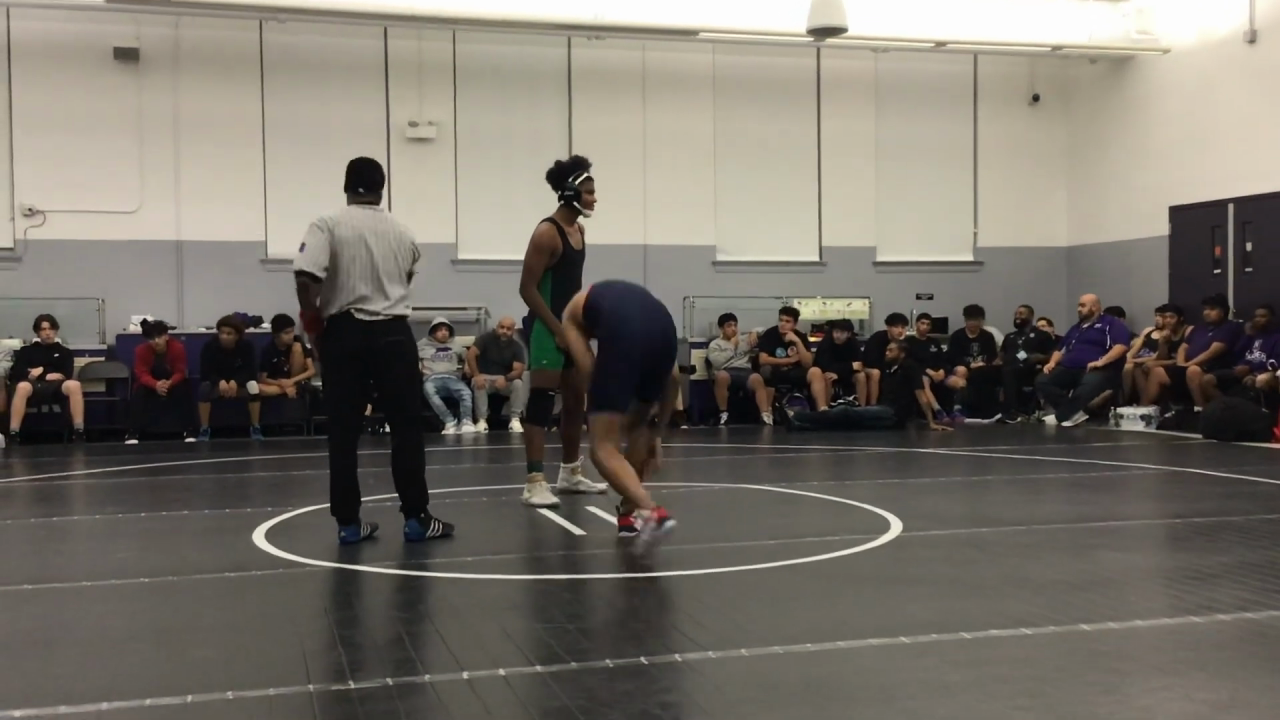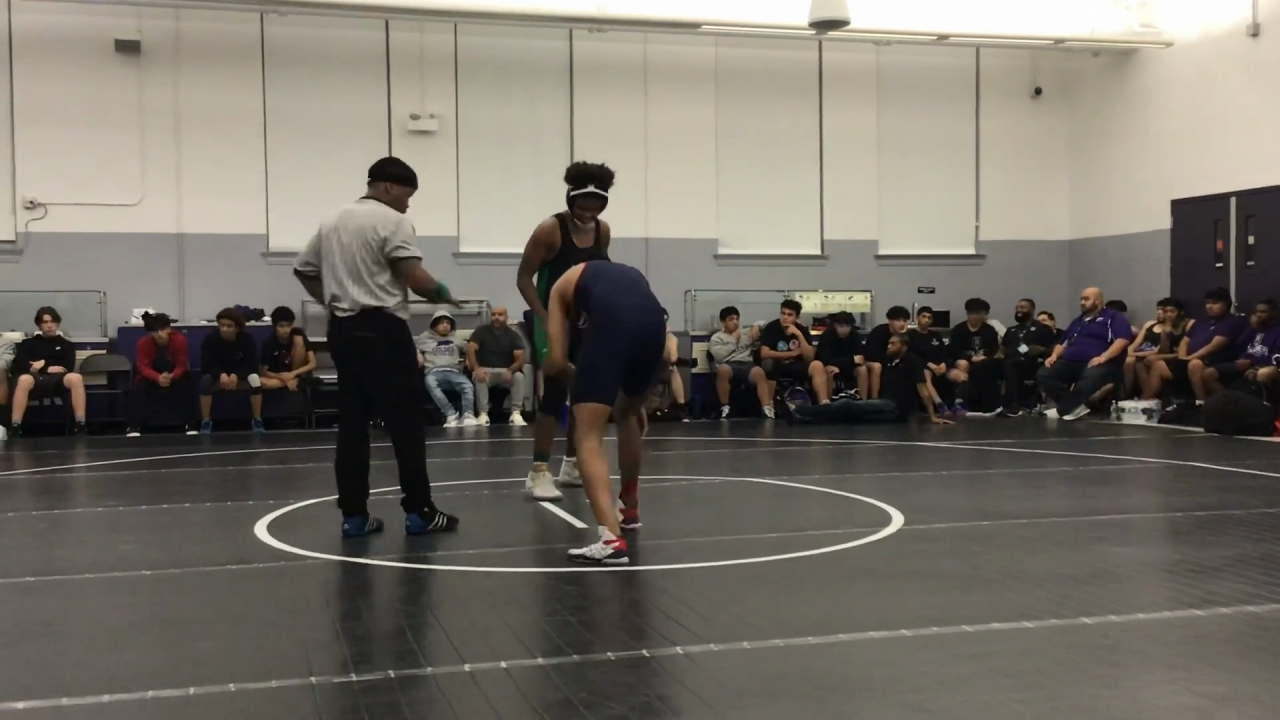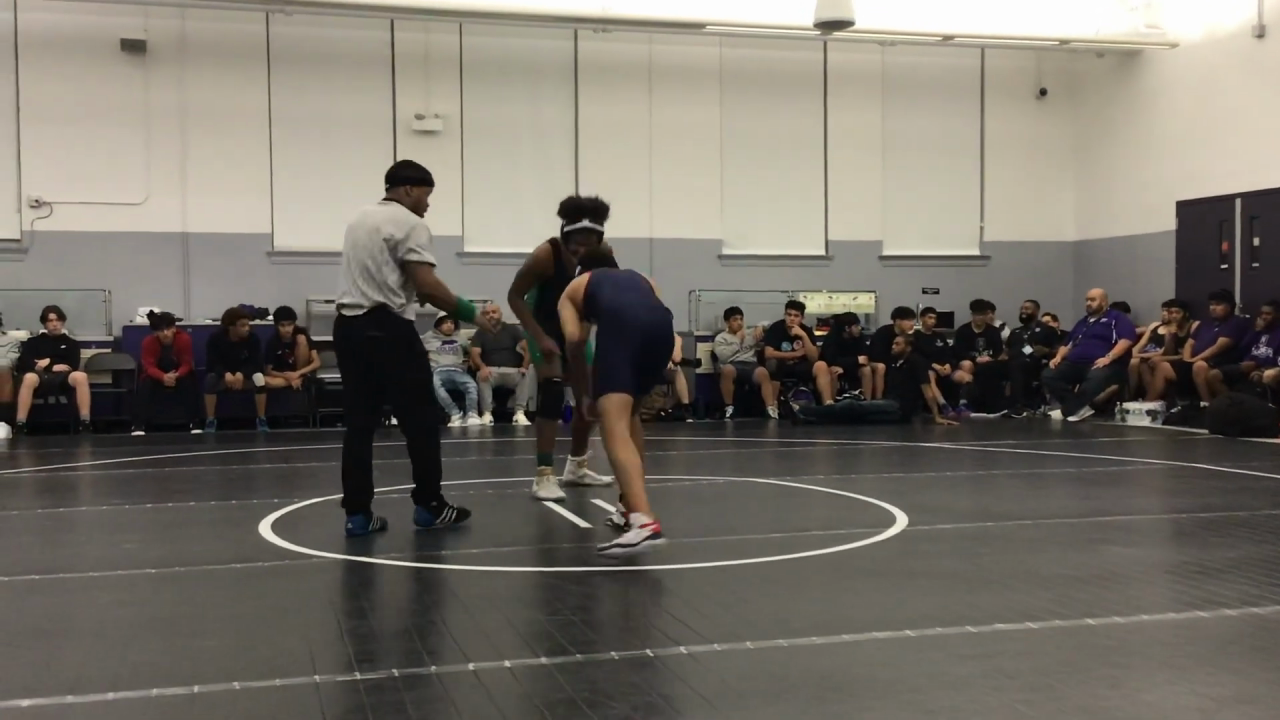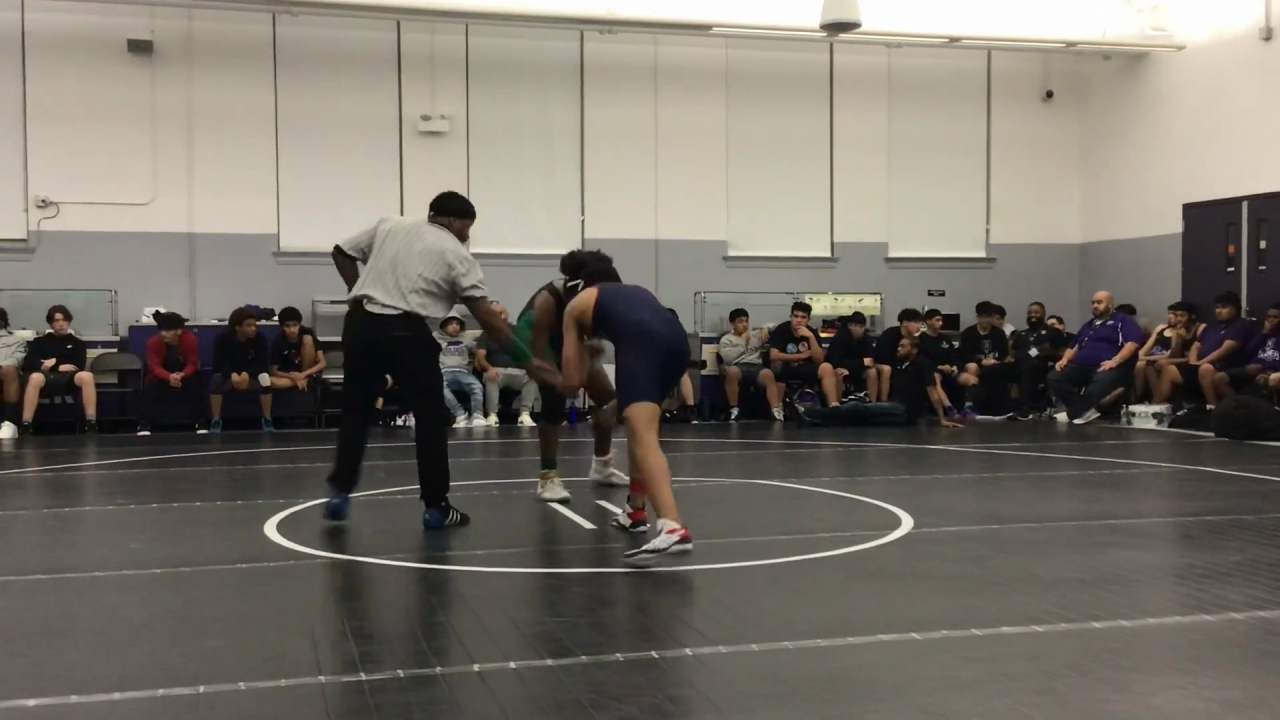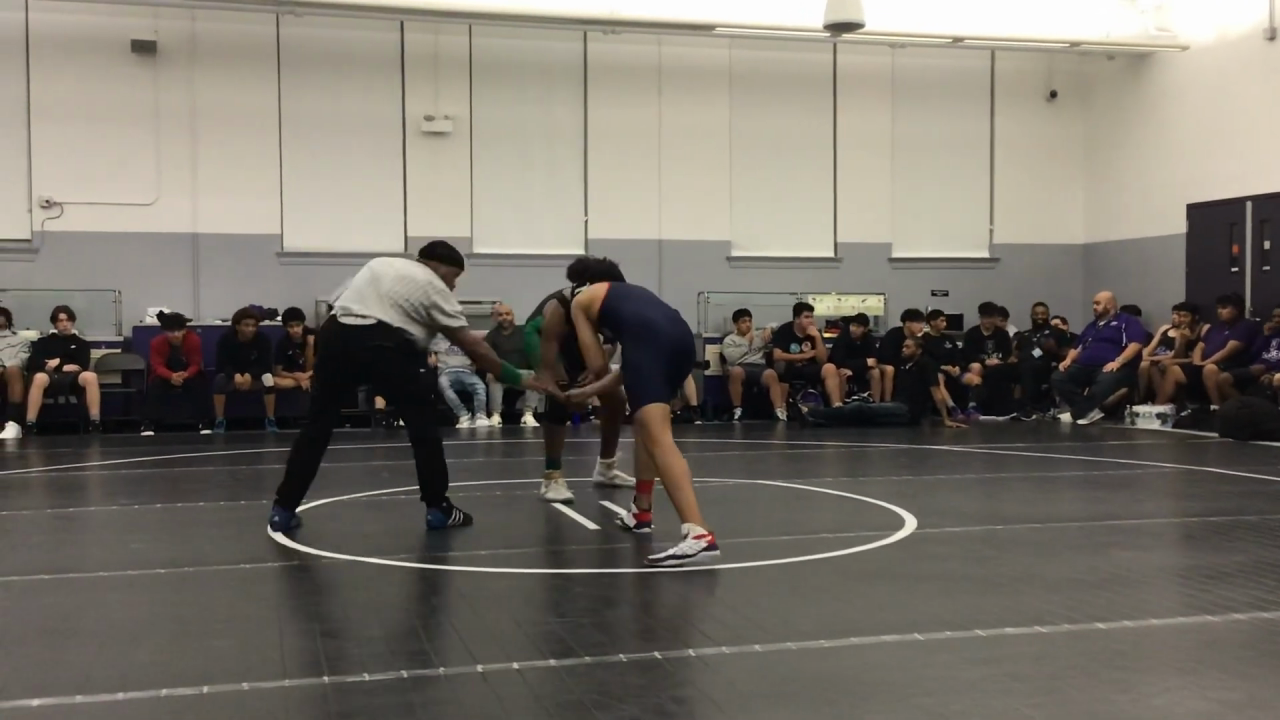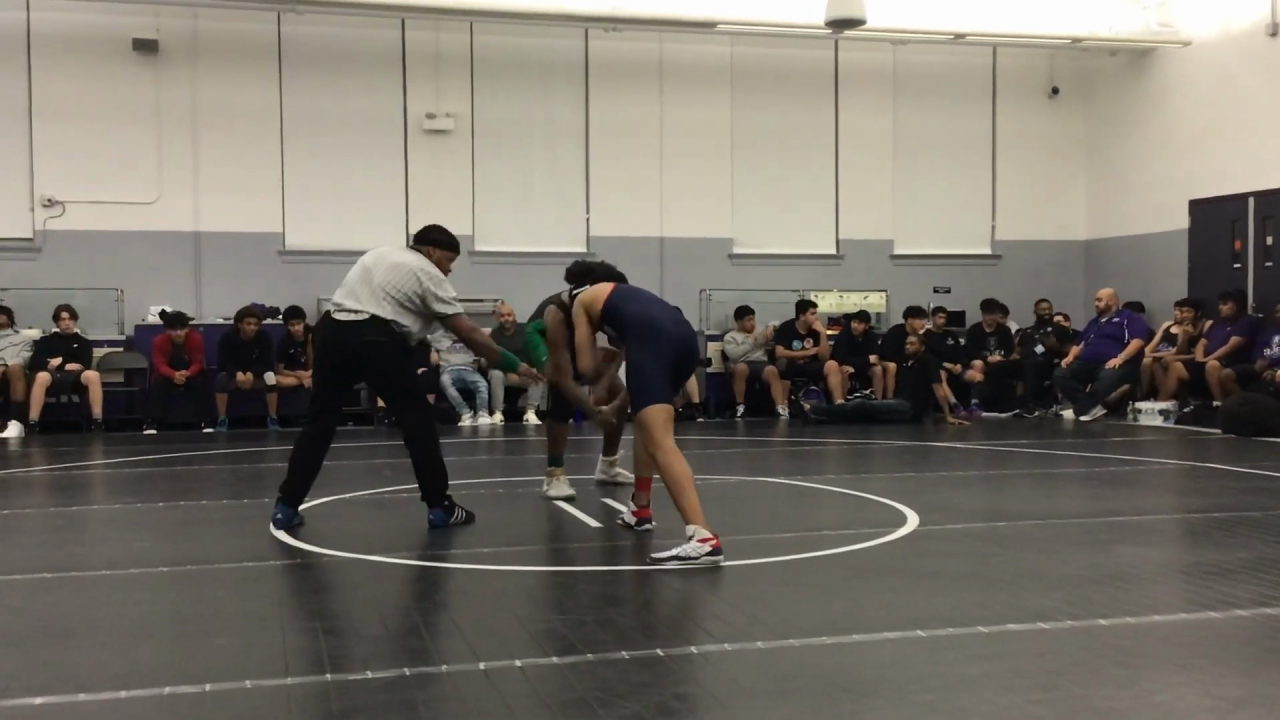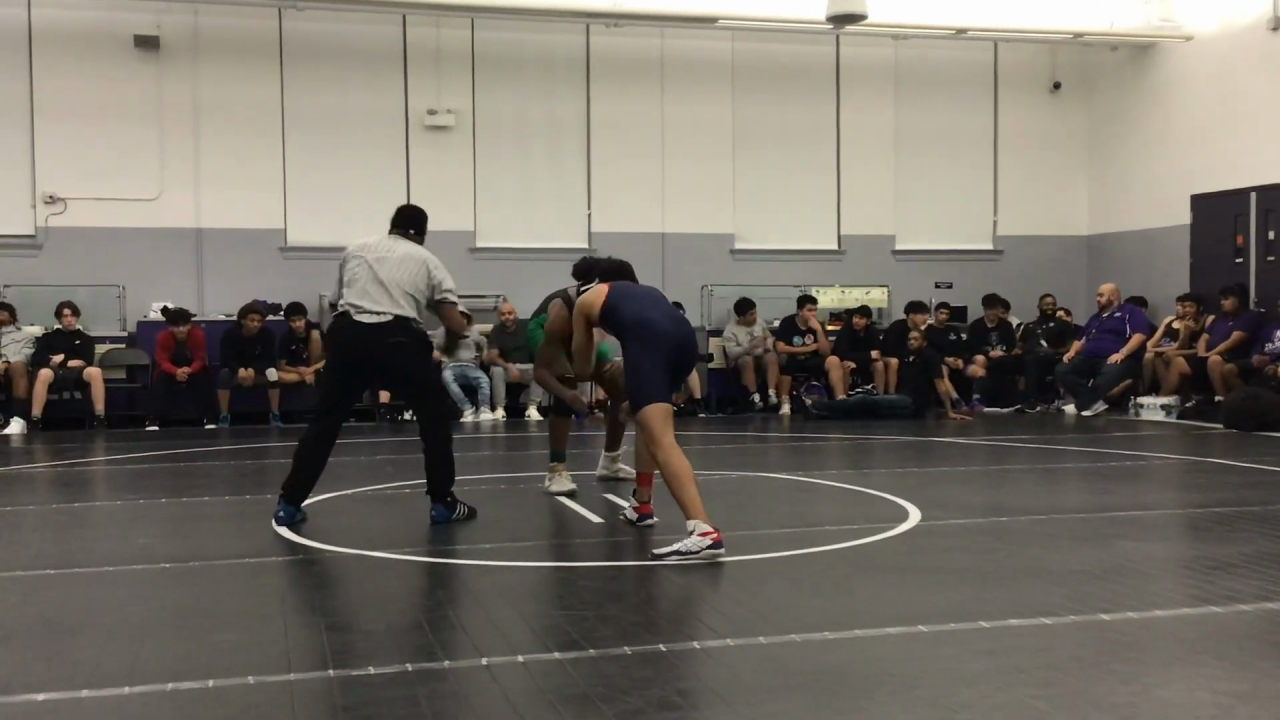
dt=0.4s
person 1, frame 1
left shoulder: (328, 224)
right shoulder: (402, 231)
left elbow: (306, 278)
left wrist: (312, 320)
left hip: (344, 333)
right hip: (394, 334)
left knee: (343, 432)
right knee: (406, 427)
left ankle: (348, 522)
right ankle: (416, 518)
person 1, frame 2
left shoulder: (331, 223)
right shoulder: (392, 222)
left elbow: (304, 270)
right elbow: (417, 281)
right wrist: (444, 292)
left hip: (343, 329)
right hip: (382, 329)
left knee: (353, 423)
right knee: (405, 422)
left ankle: (354, 514)
right ankle: (419, 510)
person 1, frame 3
left shoulder: (360, 219)
right shoulder: (410, 225)
right elbow: (427, 287)
right wrist: (469, 313)
left hip: (348, 325)
right hip: (387, 328)
left knee: (359, 422)
right knee: (420, 417)
left ankle: (357, 513)
right ankle: (430, 504)
person 1, frame 4
left shoulder: (389, 225)
right shoulder: (456, 254)
left elbow: (342, 253)
right elbow: (487, 317)
right wrist: (526, 358)
left hip: (362, 323)
right hip: (406, 332)
left knee: (356, 411)
right knee: (430, 417)
left ankle: (339, 493)
right ankle: (436, 506)
person 1, frame 5
left shoulder: (379, 263)
right shoulder: (433, 287)
left elbow: (333, 300)
right elbow: (472, 345)
right wrist: (519, 379)
left hip: (335, 337)
right hip: (381, 344)
left knee: (319, 422)
right knee: (422, 422)
left ankle: (283, 509)
right ankle: (438, 508)
person 1, frame 6
left shoulder: (378, 254)
right shoulder: (428, 274)
right elbow: (468, 333)
right wrist: (514, 366)
left hip: (332, 332)
right hip: (376, 340)
left knee: (320, 421)
right knee: (417, 421)
left ankle: (286, 507)
right ankle: (439, 507)
person 1, frame 7
left shoulder: (356, 249)
right shoulder: (428, 261)
left elbow: (343, 295)
right elbow: (455, 324)
right wrist: (449, 345)
left hip: (349, 333)
right hip: (399, 339)
left knee: (327, 419)
right knee: (437, 414)
left ankle: (289, 505)
right ankle: (443, 503)
person 2, frame 1
left shoulder: (574, 309)
right shoulder: (639, 294)
left elbow: (589, 370)
right elbow: (672, 376)
right wrist: (656, 432)
left hip: (622, 334)
right hip: (664, 330)
left knee: (603, 449)
right knee: (637, 424)
left ankle: (651, 512)
right ankle: (630, 512)
person 2, frame 2
left shoulder: (566, 283)
right shoulder: (632, 274)
left elbow: (557, 362)
right elbow: (663, 357)
right wrist: (638, 402)
left hip: (611, 324)
right hip: (653, 323)
left knee: (588, 437)
right knee: (628, 415)
left ankle: (611, 539)
right ankle: (629, 508)
person 2, frame 3
left shoulder: (574, 289)
right shoulder: (639, 278)
left elbow: (574, 338)
left wrist: (585, 395)
left hip: (620, 325)
right hip: (660, 323)
left knee: (615, 430)
right knee: (628, 415)
left ankle: (644, 523)
right ankle: (631, 507)
person 2, frame 4
left shoulder: (577, 303)
right shoulder: (641, 291)
left elbow: (571, 383)
left wrist: (582, 352)
left hip: (641, 342)
right hip: (678, 339)
left knee: (644, 439)
right knee: (641, 426)
left ankle: (672, 528)
right ankle: (636, 509)
person 2, frame 5
left shoulder: (582, 300)
right shoulder: (630, 293)
left elbow: (597, 366)
right elbow: (631, 369)
right wrist: (590, 391)
left hip: (648, 340)
right hip: (682, 337)
left knee: (658, 440)
right knee: (645, 424)
left ankle: (699, 534)
right ankle: (641, 511)
person 2, frame 6
left shoulder: (583, 300)
right shoulder: (628, 297)
left elbow: (587, 368)
left wrist: (603, 368)
right wrist: (614, 408)
left hip: (652, 342)
right hip: (686, 338)
left knee: (659, 443)
right knee: (645, 422)
left ankle: (703, 538)
right ankle: (640, 509)
person 2, frame 7
left shoulder: (585, 300)
right shoulder: (646, 291)
left elbow: (582, 371)
right wrist: (635, 399)
left hip: (648, 340)
right hip: (684, 335)
left knee: (660, 441)
right knee: (647, 420)
left ankle: (704, 532)
right ankle: (641, 505)
person 3, frame 1
left shoulder: (579, 230)
right shoulder: (546, 233)
right elbow: (527, 288)
right wrist: (557, 329)
right hip: (548, 329)
left knee: (576, 401)
right knee: (542, 402)
left ankle: (570, 473)
right ankle: (534, 483)
person 3, frame 2
left shoulder: (602, 231)
right shoulder: (550, 230)
right elbow: (524, 277)
right wrist: (544, 319)
right hip: (553, 319)
right knee: (555, 391)
left ankle: (572, 466)
right ankle: (539, 472)
person 3, frame 3
right shoulder: (544, 255)
right elbow: (515, 297)
right wrist: (538, 337)
right hip: (544, 326)
right knee: (552, 390)
left ankle: (577, 466)
right ankle: (544, 475)
person 3, frame 4
right shoulder: (548, 302)
right elbow: (538, 360)
right wrist: (560, 382)
right hip: (535, 332)
left knee: (607, 395)
right knee: (554, 395)
left ankle: (602, 466)
right ankle: (548, 477)
person 3, frame 5
right shoulder: (558, 310)
left elbow: (612, 343)
right elbow: (546, 372)
left hip: (577, 338)
right hip: (541, 335)
left knee: (616, 399)
left ankle: (606, 468)
right ankle: (552, 478)
person 3, frame 6
right shoulder: (558, 314)
left elbow: (617, 352)
right elbow: (565, 380)
left wrist: (603, 384)
right wrist: (594, 410)
right hip: (542, 335)
left knee: (618, 396)
right knee: (562, 394)
left ankle: (608, 466)
right ankle: (554, 476)
person 3, frame 7
right shoulder: (563, 311)
right elbow: (540, 371)
left wrist: (624, 363)
right wrist: (566, 394)
right hip: (544, 330)
left knee: (622, 390)
right knee: (567, 387)
left ankle: (610, 462)
right ankle: (556, 471)
